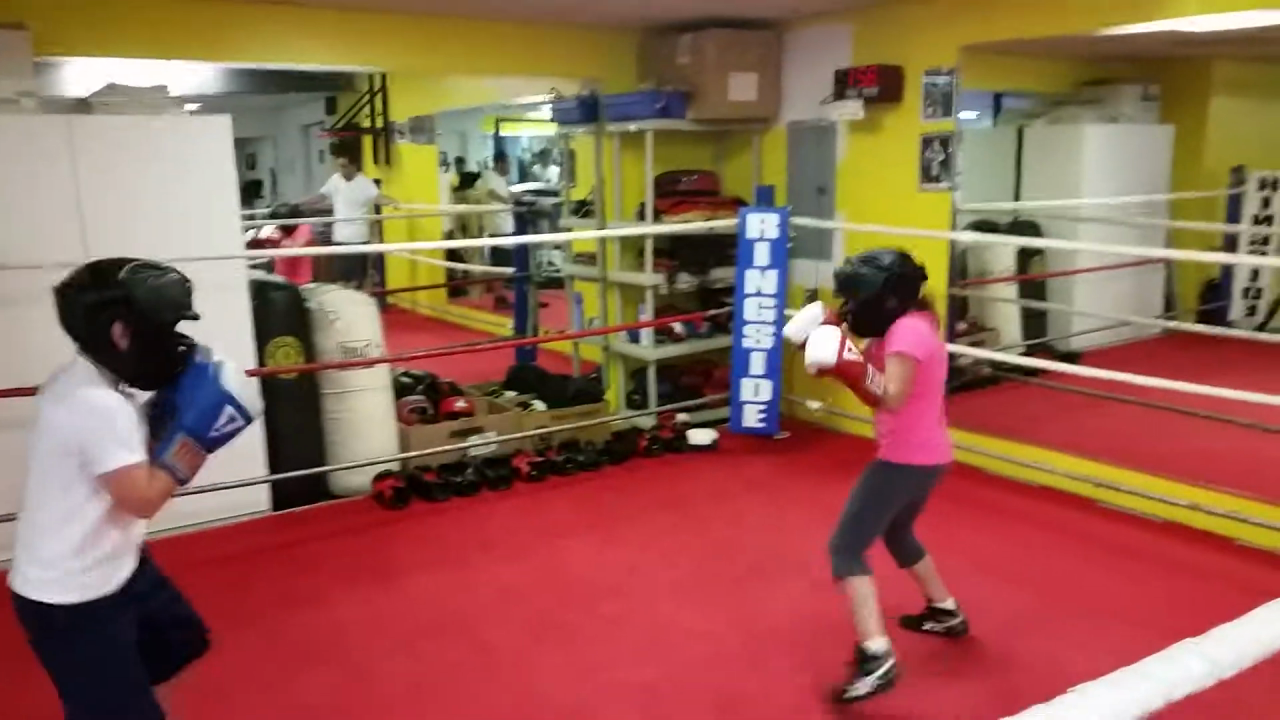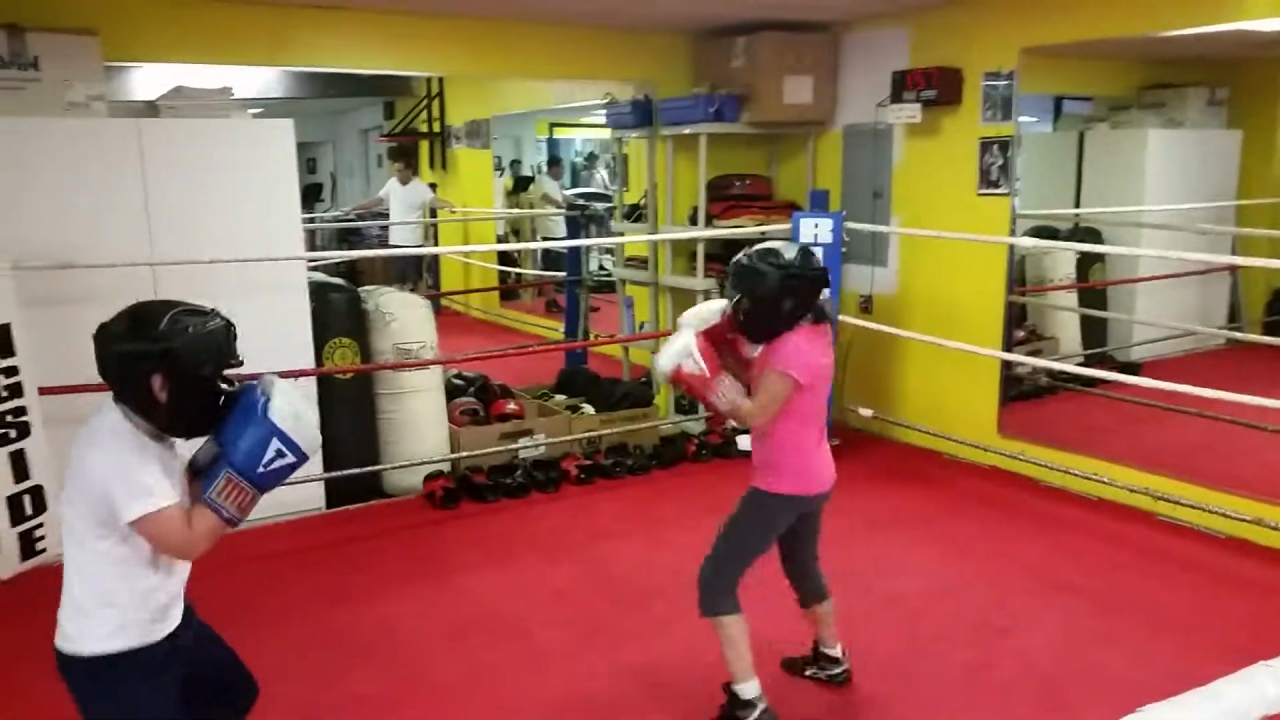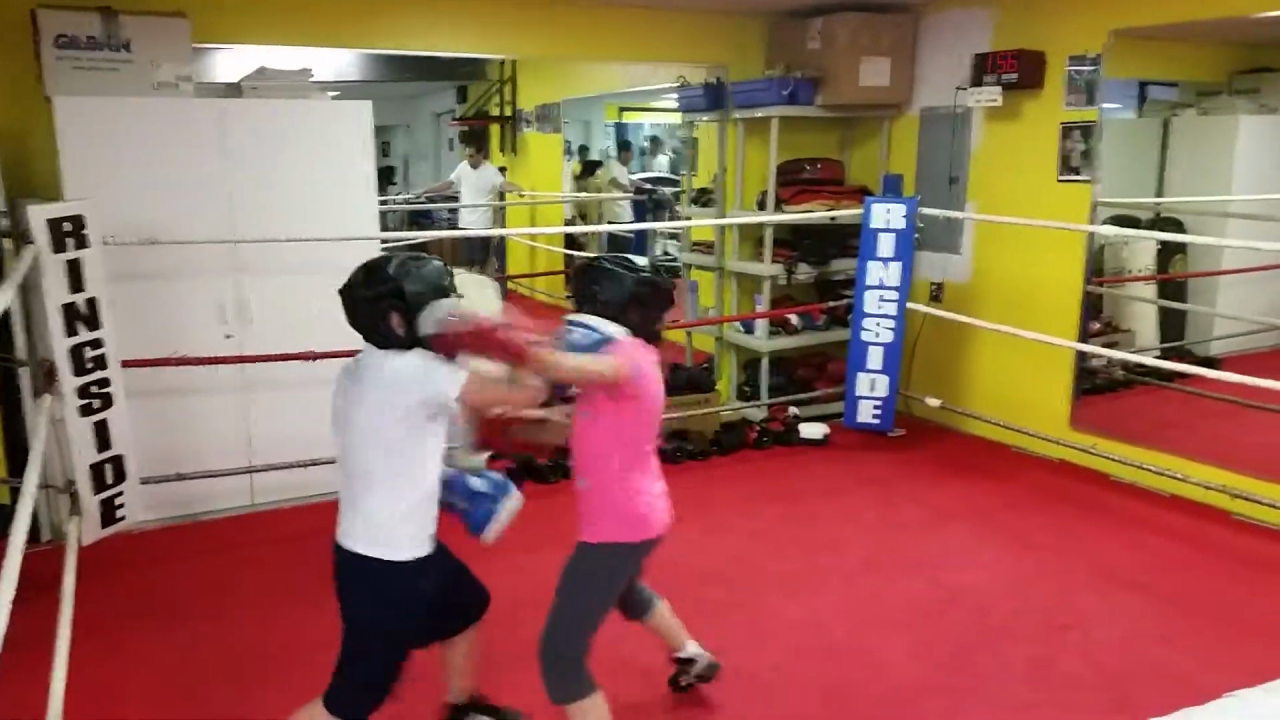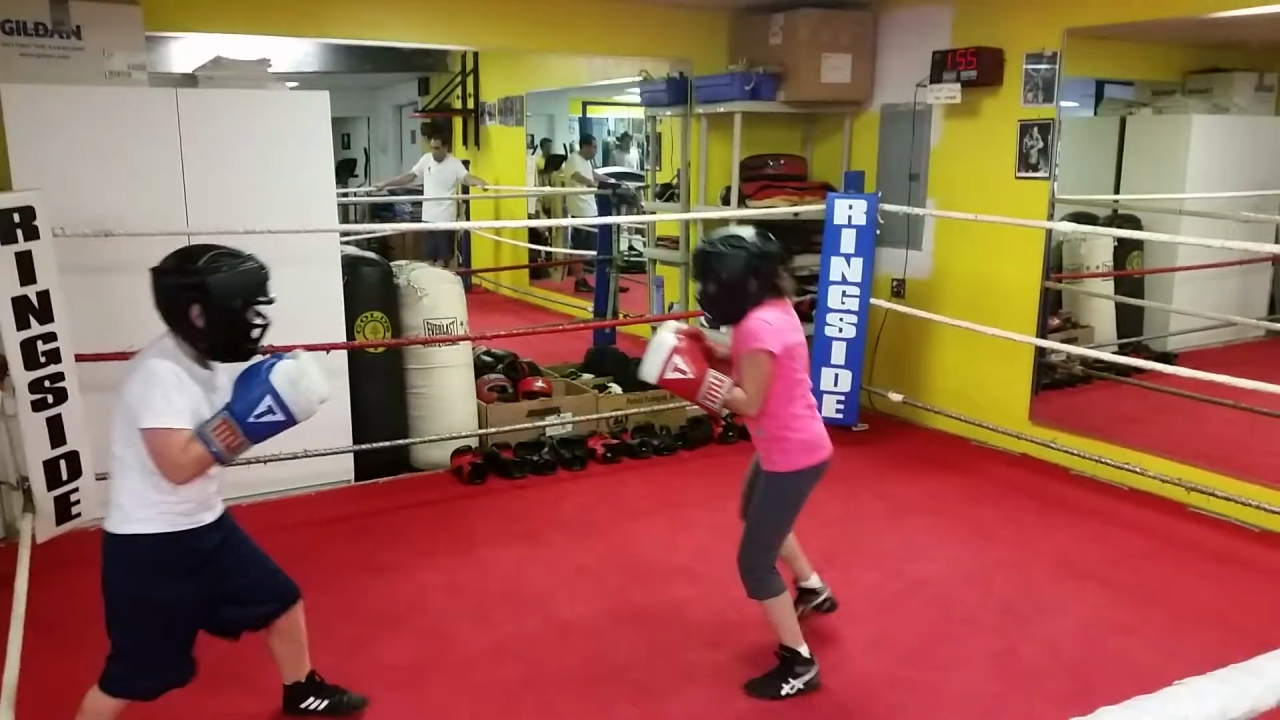
dt=1s
person 1, frame 1
left shoulder: (908, 331)
right shoulder: (904, 326)
left elbow: (891, 399)
right elbow: (868, 372)
left wrist: (849, 368)
right wrist: (828, 342)
left hip: (907, 457)
right hip: (925, 456)
left knee: (846, 547)
right knee: (895, 533)
left ankle: (875, 657)
right ankle: (945, 611)
person 1, frame 2
left shoulder: (794, 348)
right shoulder: (810, 334)
left elbow: (757, 415)
right elbow: (760, 379)
left wrist: (703, 379)
right wrist: (730, 348)
left hip: (783, 485)
right hip: (812, 480)
left knee: (715, 580)
right knee: (801, 567)
right ankle: (830, 656)
person 1, frame 3
left shoulder: (626, 356)
right shoulder: (622, 355)
left elbow: (567, 368)
right elbow: (576, 420)
left hip: (616, 527)
right hip: (641, 514)
left knee: (560, 653)
right knee: (627, 592)
right ankle: (691, 656)
person 1, frame 4
left shoulder: (761, 325)
right shoulder: (771, 311)
left elbow: (749, 403)
right elbow: (741, 365)
left wrist: (697, 379)
right wrist: (701, 351)
left hip: (793, 457)
right hip: (794, 448)
left knee: (754, 561)
right knee: (757, 516)
left ankle: (798, 662)
right ankle: (811, 588)
person 2, frame 1
left shoulder: (88, 383)
right shoulder: (96, 405)
left elbow: (133, 459)
right elbow: (144, 498)
left wrist: (172, 407)
right wrist: (196, 428)
left hip: (110, 573)
right hip: (69, 598)
left knee: (182, 640)
person 2, frame 2
left shoulder: (141, 426)
right shoulder: (117, 450)
left elbow: (183, 500)
right elbow: (189, 539)
left wrist: (226, 446)
right wrist: (247, 464)
left hip: (165, 623)
right hip: (115, 652)
person 2, frame 3
left shoulder: (368, 371)
right shoulder: (412, 370)
right elbow: (515, 397)
left wrist: (449, 484)
left hip: (401, 546)
right hip: (388, 558)
left knee: (465, 610)
person 2, frame 4
left shoulder: (201, 363)
right shoulder: (158, 372)
left elbow: (226, 430)
right elbow: (179, 466)
left wrist: (283, 400)
right wrist: (243, 416)
left hip: (207, 526)
right hip: (148, 545)
left knee: (281, 601)
right knee: (135, 675)
